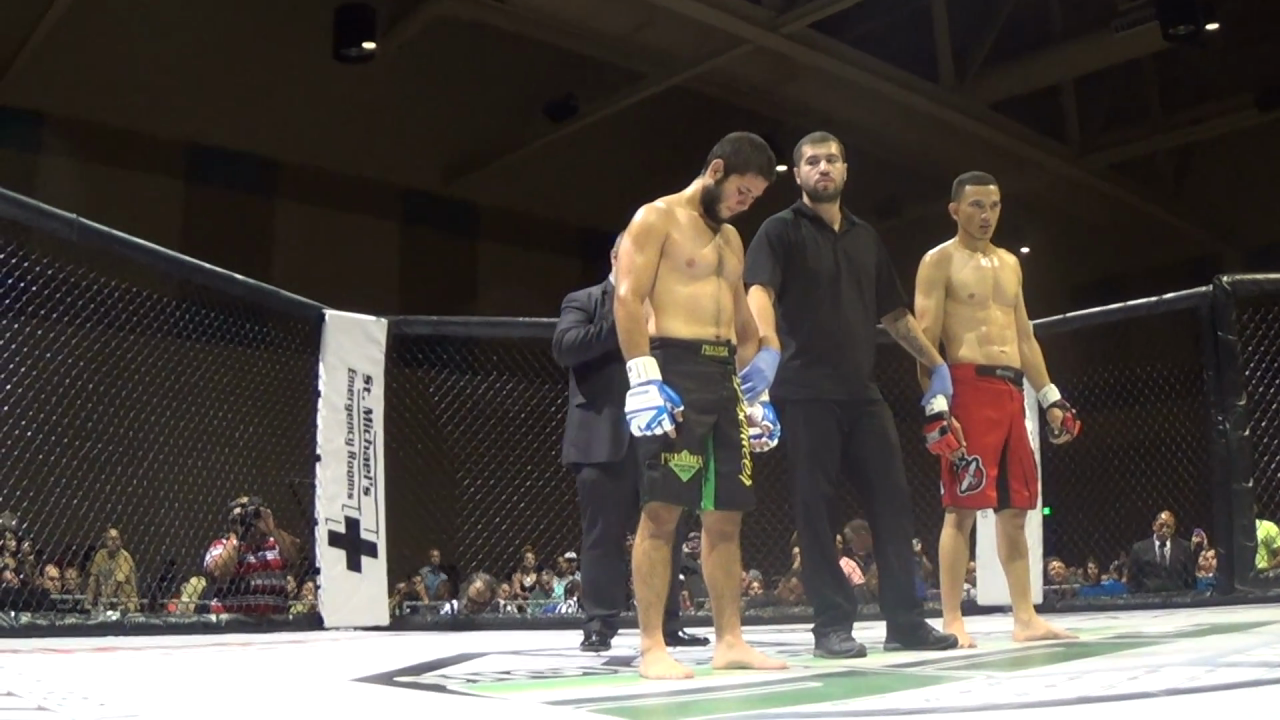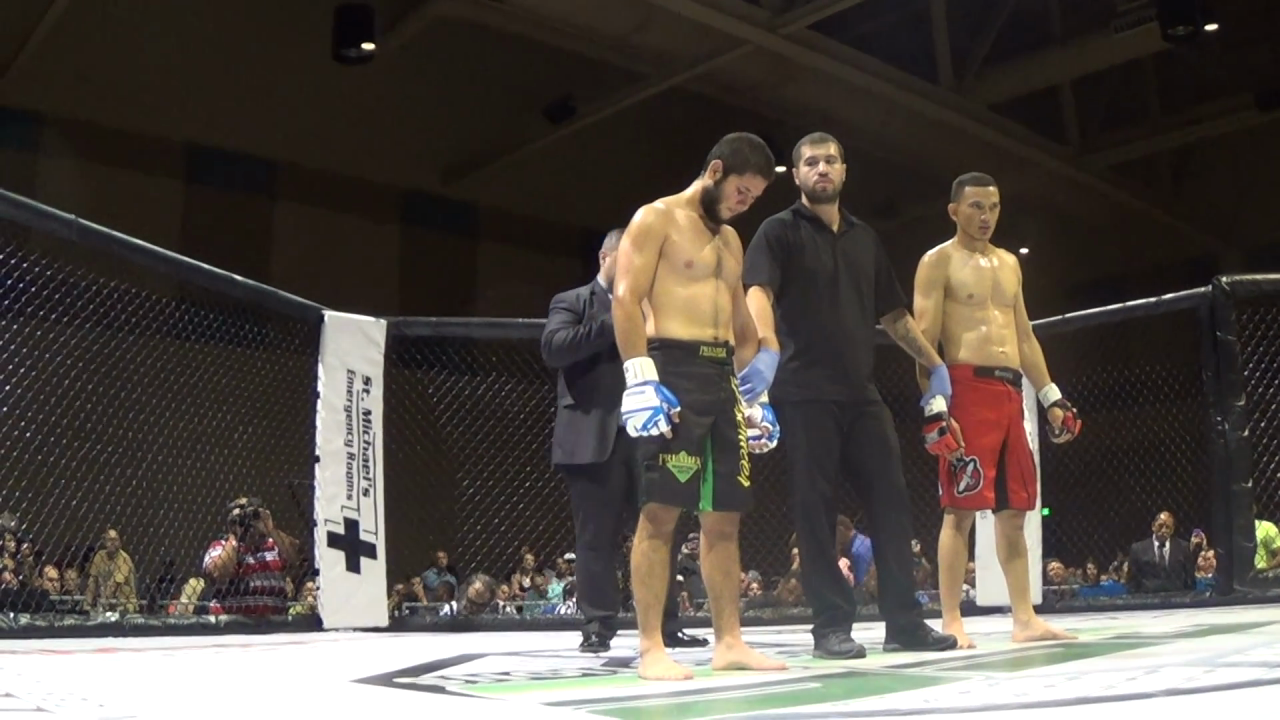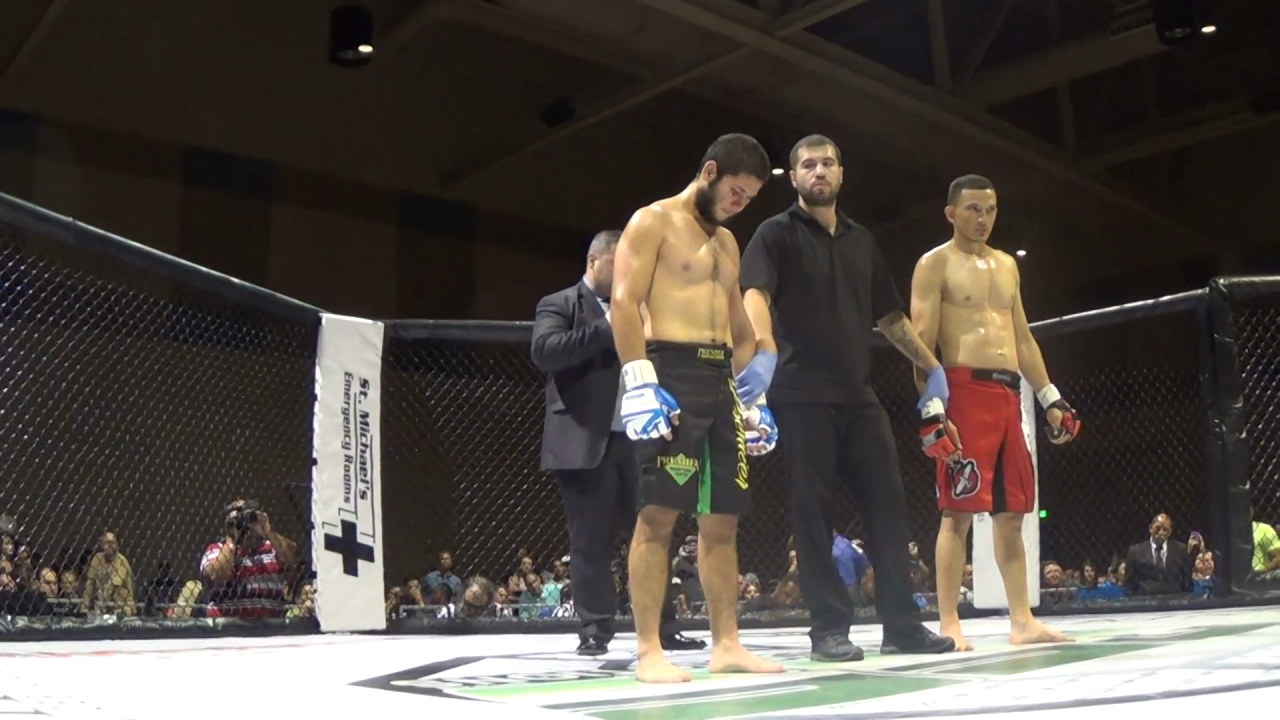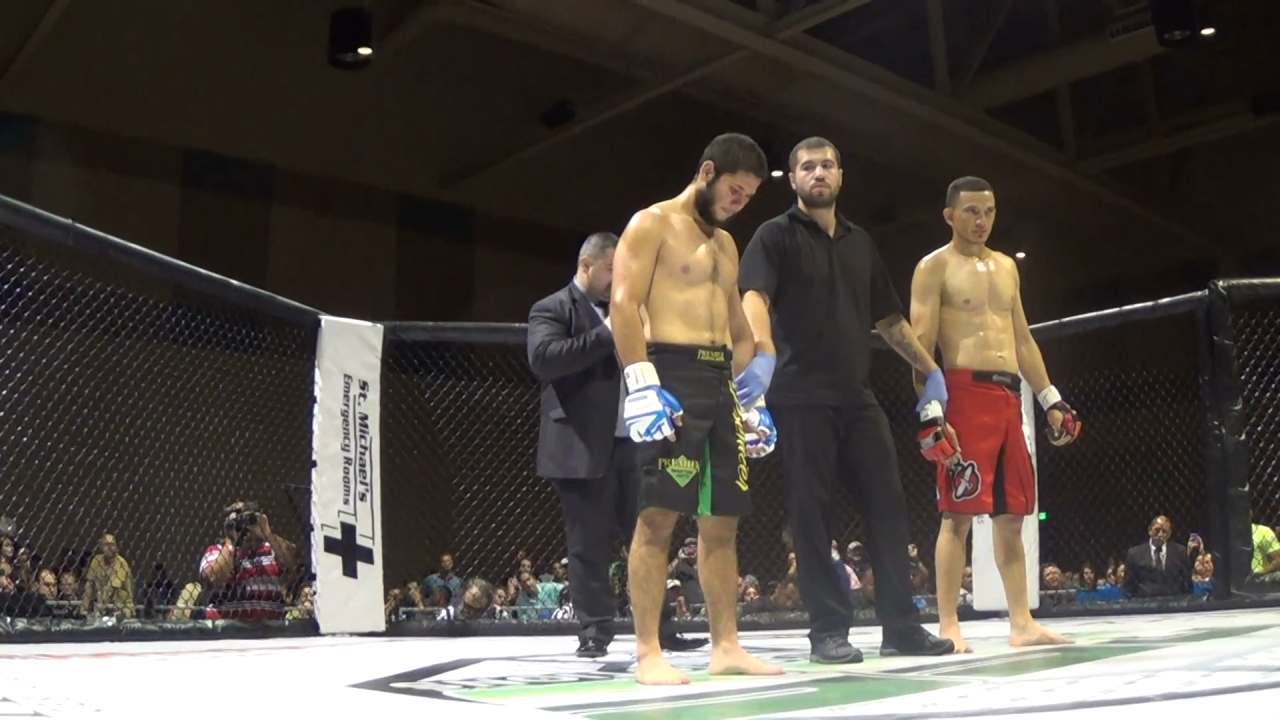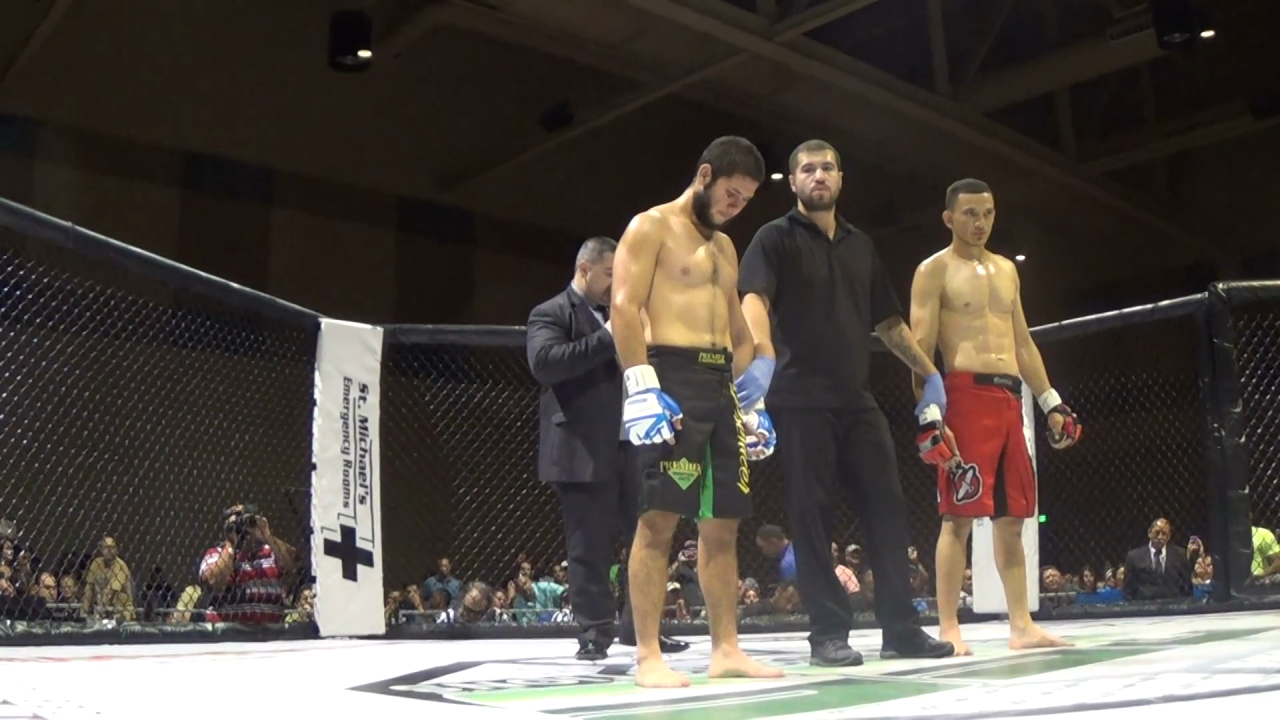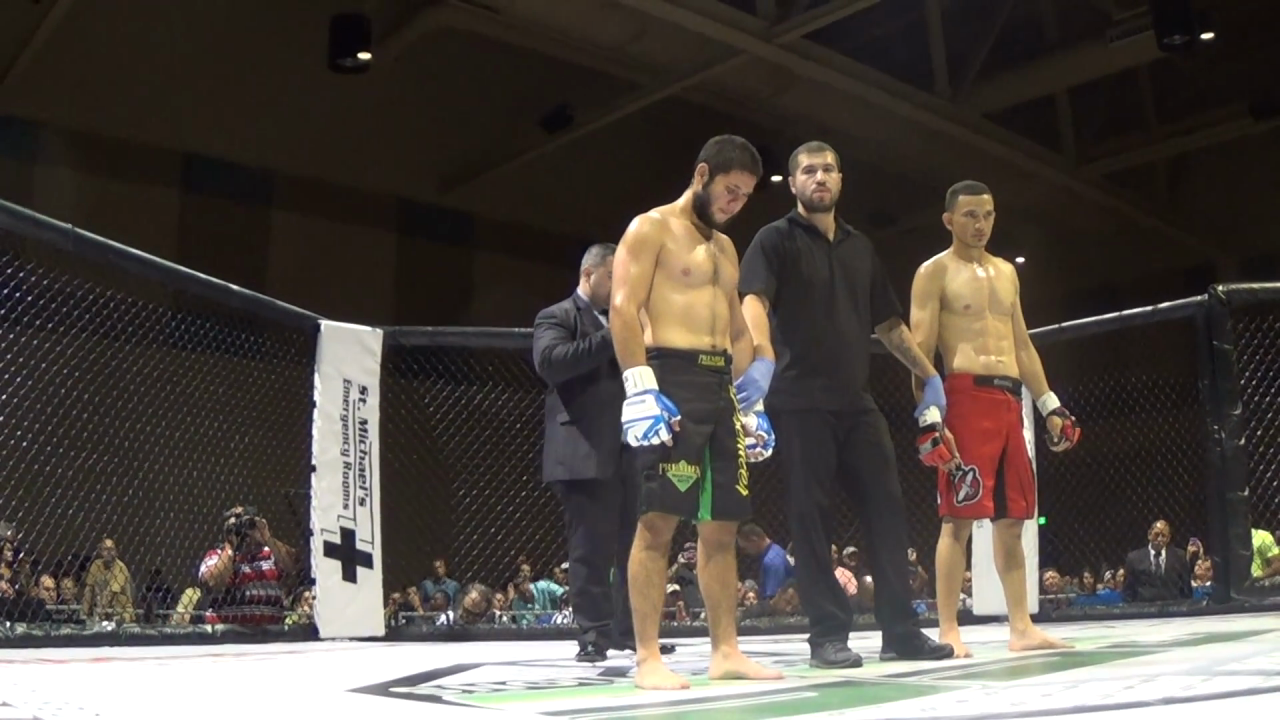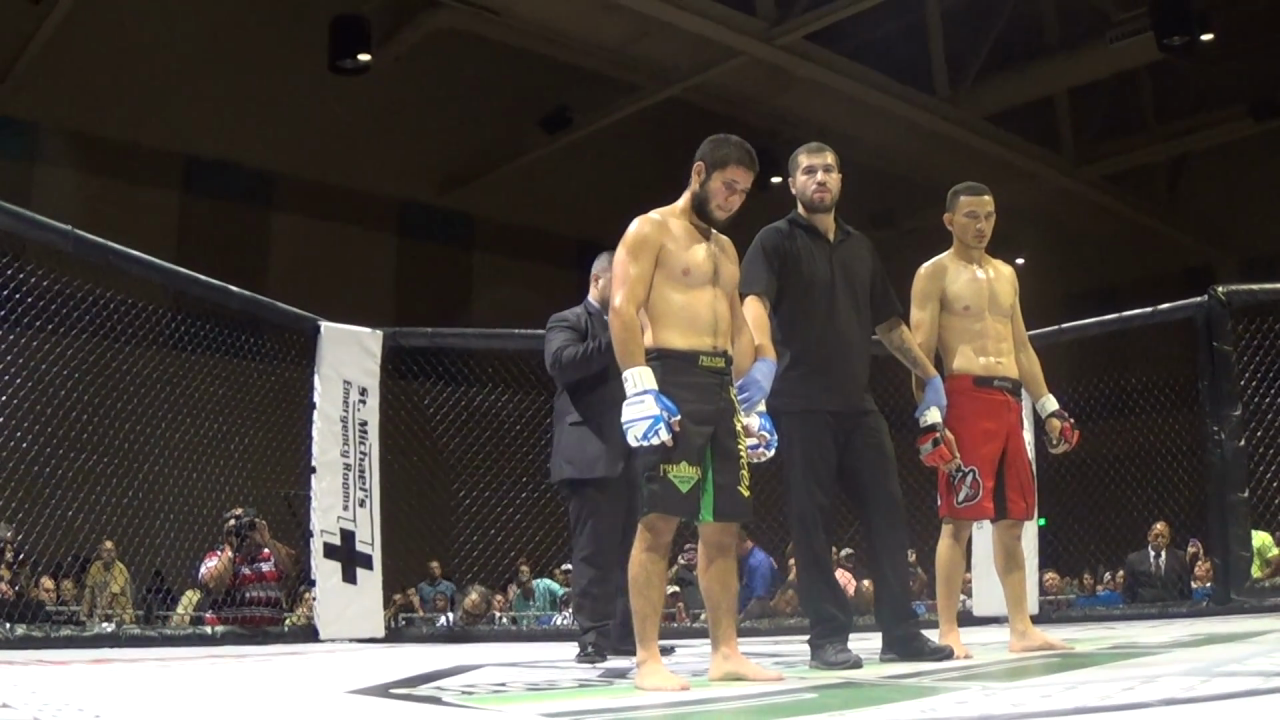
dt=0.2s
person 1, frame 1
left shoulder: (731, 239)
right shoulder: (656, 218)
right elbow: (627, 299)
right wrist: (645, 379)
left hip: (723, 377)
right hip: (675, 369)
left knee: (726, 515)
right knee: (661, 510)
left ankle: (729, 640)
right ankle: (652, 646)
person 1, frame 2
left shoulder: (730, 240)
right shoulder: (656, 219)
right elbow: (626, 299)
right wrist: (641, 380)
left hip: (721, 377)
right hip: (672, 370)
left knee: (724, 517)
right knee: (660, 511)
left ankle: (728, 641)
right ankle: (651, 648)
person 1, frame 3
left shoulder: (727, 242)
right shoulder: (653, 222)
right elbow: (624, 302)
right wrist: (641, 383)
left hip: (720, 380)
right hip: (670, 373)
left knee: (722, 518)
right knee: (658, 514)
left ankle: (726, 644)
right ankle: (648, 651)
person 1, frame 4
left shoulder: (725, 244)
right shoulder: (652, 224)
right elbow: (624, 306)
right wrist: (643, 385)
left hip: (719, 382)
right hip: (671, 375)
left knee: (722, 520)
right knee: (658, 516)
left ankle: (726, 646)
right ankle: (648, 653)
person 1, frame 5
left shoulder: (725, 247)
right shoulder: (651, 227)
right elbow: (624, 308)
right wrist: (643, 388)
left hip: (719, 385)
right hip: (672, 377)
left knee: (723, 523)
right knee: (659, 518)
left ankle: (726, 649)
right ankle: (648, 655)
person 1, frame 6
left shoulder: (725, 248)
right shoulder: (651, 228)
right elbow: (623, 309)
right wrist: (641, 389)
left hip: (719, 386)
right hip: (671, 379)
left knee: (722, 525)
right knee: (658, 521)
left ankle: (725, 650)
right ankle: (648, 658)
person 1, frame 7
left shoulder: (726, 249)
right shoulder: (651, 229)
right elbow: (623, 310)
right wrist: (641, 389)
left hip: (720, 388)
right hip: (672, 379)
left knee: (724, 526)
right knee: (659, 522)
left ankle: (726, 652)
right ankle: (648, 659)
person 2, frame 1
left shoulder: (866, 237)
right shoulder: (781, 230)
left elbow: (894, 312)
right elbow: (759, 291)
left wrist: (936, 363)
right wrist: (769, 349)
left hip: (862, 390)
right hip: (806, 390)
left knee: (892, 500)
right knee: (815, 506)
left ankle: (904, 620)
right ankle: (832, 624)
person 2, frame 2
left shoulder: (864, 238)
right shoulder: (780, 231)
left elbow: (893, 313)
right elbow: (758, 292)
left wrist: (935, 364)
right wrist: (768, 350)
left hip: (861, 391)
right hip: (804, 391)
left knee: (891, 501)
right knee: (815, 508)
left ankle: (903, 621)
right ankle: (831, 626)
person 2, frame 3
left shoulder: (861, 240)
right shoulder: (777, 233)
left elbow: (890, 316)
right elbow: (755, 295)
left wrist: (933, 367)
right wrist: (765, 352)
left hip: (857, 393)
right hip: (801, 394)
left knee: (888, 503)
right knee: (812, 510)
left ankle: (901, 623)
right ankle: (829, 628)
person 2, frame 4
left shoulder: (860, 243)
right shoulder: (776, 235)
left elbow: (888, 318)
right elbow: (754, 297)
left wrist: (931, 370)
right wrist: (764, 354)
left hip: (856, 395)
right hip: (800, 396)
left knee: (887, 504)
right knee: (811, 512)
left ankle: (900, 625)
right ankle: (828, 630)
person 2, frame 5
left shoulder: (860, 245)
right shoulder: (776, 238)
left elbow: (888, 321)
right elbow: (754, 299)
left wrist: (930, 372)
right wrist: (764, 357)
left hip: (856, 398)
right hip: (800, 398)
left knee: (887, 508)
right knee: (811, 514)
left ankle: (900, 628)
right ankle: (828, 633)
person 2, frame 6
left shoulder: (860, 247)
right shoulder: (776, 239)
left elbow: (888, 322)
right elbow: (754, 300)
left wrist: (930, 374)
right wrist: (763, 358)
left hip: (856, 400)
right hip: (800, 400)
left knee: (887, 509)
right knee: (810, 516)
left ankle: (900, 630)
right ankle: (828, 635)
person 2, frame 7
left shoulder: (860, 247)
right shoulder: (776, 240)
left elbow: (888, 323)
right elbow: (754, 302)
left wrist: (930, 375)
right wrist: (765, 359)
left hip: (857, 402)
right hip: (801, 402)
left knee: (888, 510)
right knee: (811, 518)
left ankle: (900, 631)
right ankle: (828, 636)
person 3, frame 1
left shoulder: (1009, 264)
right shoulder: (940, 261)
right elbow: (927, 340)
left wrist: (1051, 398)
right wrist: (936, 407)
left hip: (1011, 392)
right hip: (968, 389)
left knee: (1015, 510)
right knee: (962, 508)
left ankle: (1026, 618)
right ankle: (952, 621)
person 3, frame 2
left shoulder: (1009, 264)
right shoulder: (938, 262)
right elbow: (925, 341)
left wrist: (1052, 398)
right wrist: (935, 407)
left hip: (1010, 392)
right hip: (967, 389)
left knee: (1014, 510)
right knee: (960, 508)
left ankle: (1025, 618)
right ankle: (951, 621)
person 3, frame 3
left shoulder: (1007, 265)
right shoulder: (935, 264)
left elbow: (1023, 338)
right elbow: (922, 342)
left wrist: (1051, 399)
right wrist: (931, 409)
left hip: (1008, 394)
right hip: (965, 391)
left knee: (1012, 512)
right knee: (959, 511)
left ankle: (1023, 620)
right ankle: (949, 624)
person 3, frame 4
left shoulder: (1006, 267)
right shoulder: (934, 268)
left elbow: (1023, 340)
right elbow: (921, 346)
left wrist: (1051, 400)
right wrist: (930, 412)
left hip: (1008, 396)
right hip: (966, 394)
left knee: (1012, 515)
right knee: (959, 513)
left ankle: (1022, 623)
right ankle: (948, 626)
person 3, frame 5
left shoulder: (1006, 270)
right shoulder: (934, 271)
left elbow: (1023, 343)
right elbow: (921, 349)
left wrist: (1052, 403)
right wrist: (929, 416)
left hip: (1009, 399)
right hip: (966, 396)
left knee: (1012, 518)
right knee: (959, 516)
left ankle: (1022, 626)
right ankle: (948, 628)
person 3, frame 6
left shoulder: (1006, 272)
right shoulder: (934, 273)
right elbow: (921, 351)
left wrist: (1051, 406)
right wrist: (929, 418)
left hip: (1010, 402)
right hip: (966, 398)
left knee: (1012, 520)
right knee: (959, 518)
left ankle: (1022, 627)
right ankle: (948, 631)
person 3, frame 7
left shoulder: (1006, 275)
right shoulder: (935, 274)
right elbow: (921, 352)
left wrist: (1049, 408)
right wrist: (930, 419)
left hip: (1009, 403)
right hip: (966, 400)
left knee: (1012, 521)
right knee: (959, 519)
left ankle: (1022, 629)
right ankle: (948, 632)
person 4, frame 1
right shoulder: (585, 301)
right elbow: (565, 346)
right hip: (604, 440)
right knee: (603, 538)
left ankle: (667, 624)
right ankle: (600, 625)
person 4, frame 2
right shoulder: (572, 303)
right elbow: (552, 348)
right wrist: (612, 323)
right hip: (595, 440)
right knee: (596, 537)
left ankle: (665, 626)
right ankle: (598, 626)
person 4, frame 3
right shoulder: (559, 305)
right elbow: (544, 352)
right wrist: (605, 327)
left hip: (637, 439)
right hip: (587, 443)
right knee: (590, 542)
left ankle: (662, 628)
right ankle: (595, 629)
person 4, frame 4
right shoulder: (551, 310)
right elbow: (543, 359)
right wrist: (605, 335)
left hip: (631, 442)
right hip: (585, 449)
right knee: (589, 545)
left ankle: (659, 628)
right ankle: (595, 631)
person 4, frame 5
right shoulder: (550, 314)
right elbow: (544, 364)
right wrist: (606, 339)
right hip: (584, 452)
right knee: (589, 548)
left ankle: (638, 626)
right ankle: (594, 634)
person 4, frame 6
right shoulder: (557, 318)
right elbow: (550, 362)
right wrist: (610, 339)
right hip: (586, 453)
left knee: (635, 544)
right knee: (590, 548)
left ankle: (627, 629)
right ankle: (593, 635)
person 4, frame 7
right shoulder: (568, 322)
right elbow: (560, 363)
right wrist: (618, 340)
left hip: (635, 454)
right hip: (593, 455)
left knee: (634, 549)
right knee: (594, 549)
left ankle: (625, 634)
right ankle: (593, 636)
